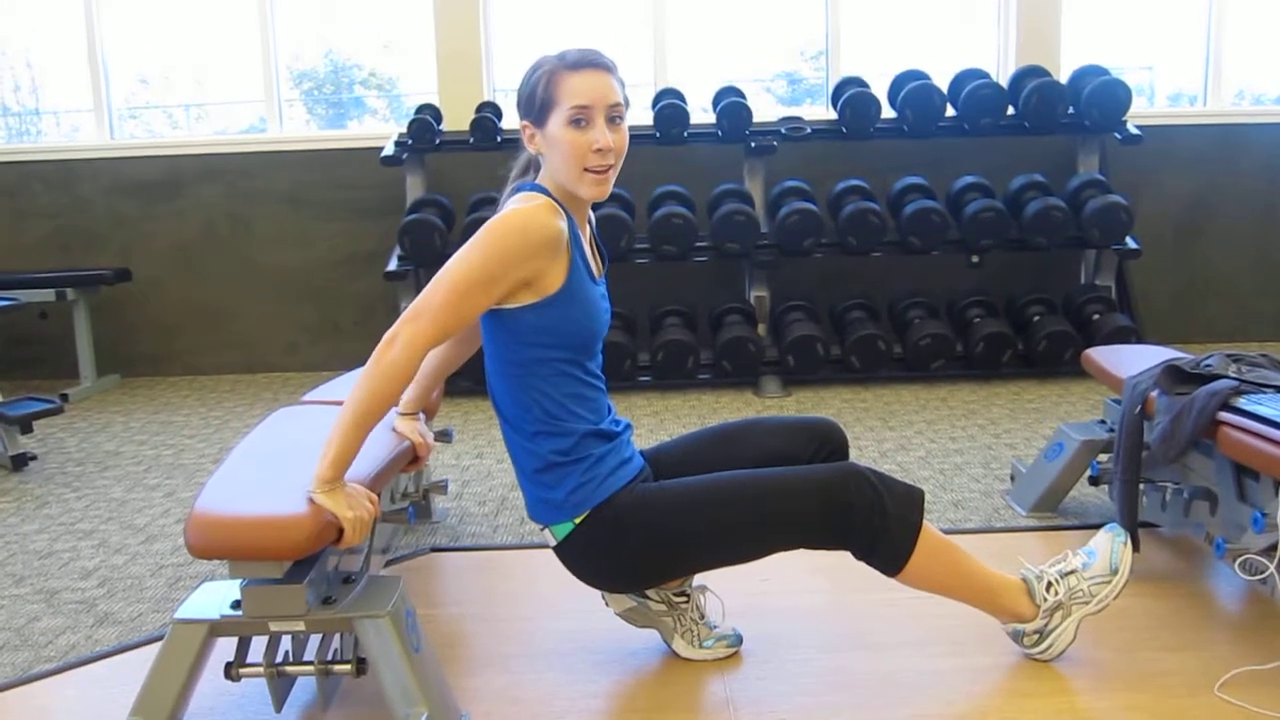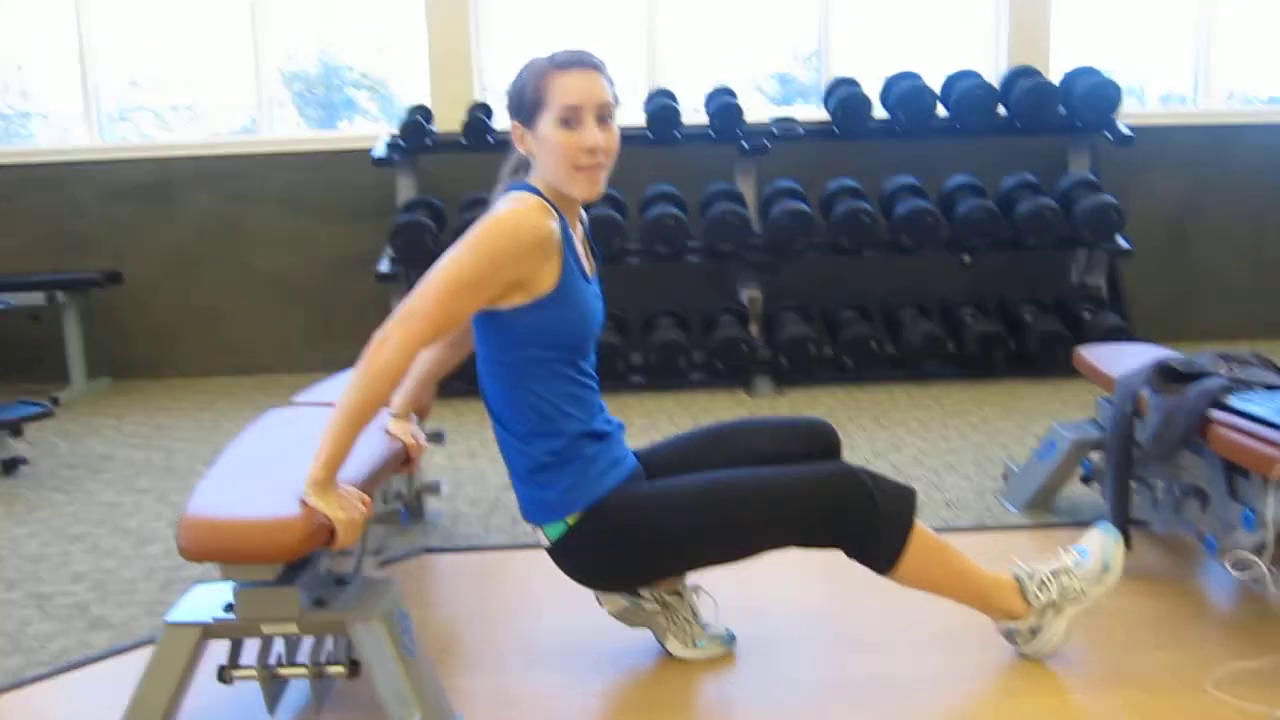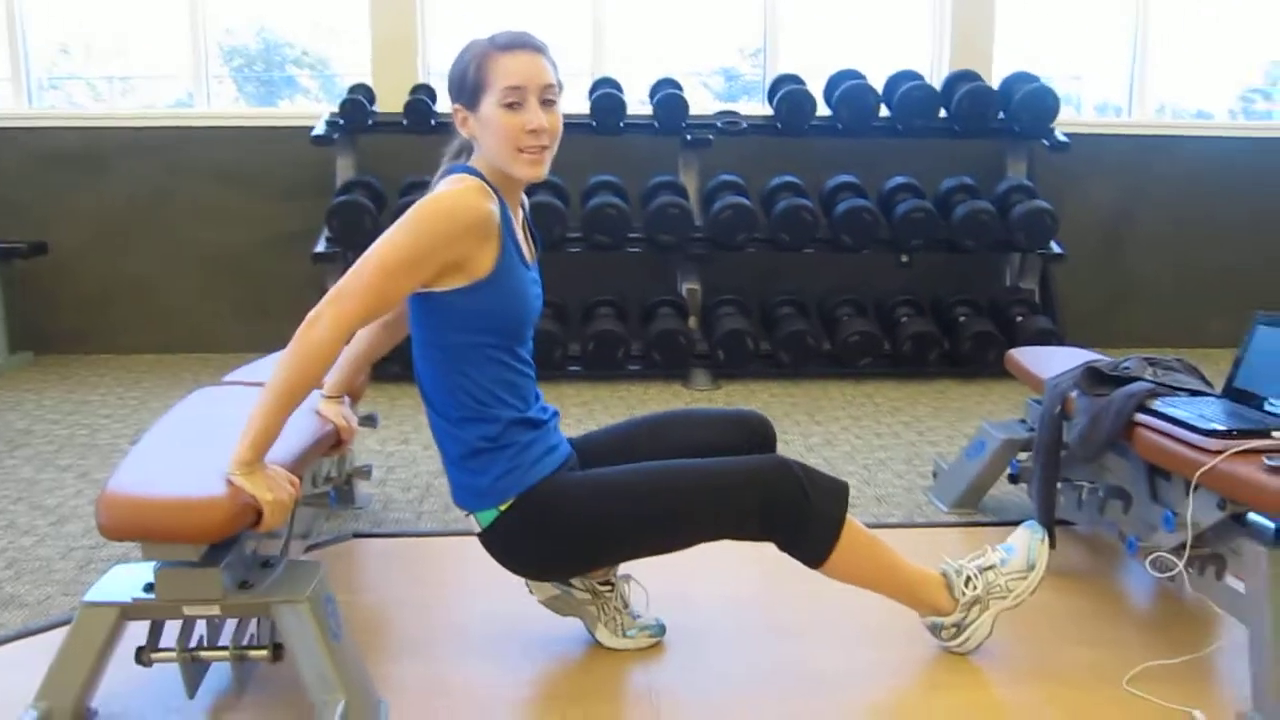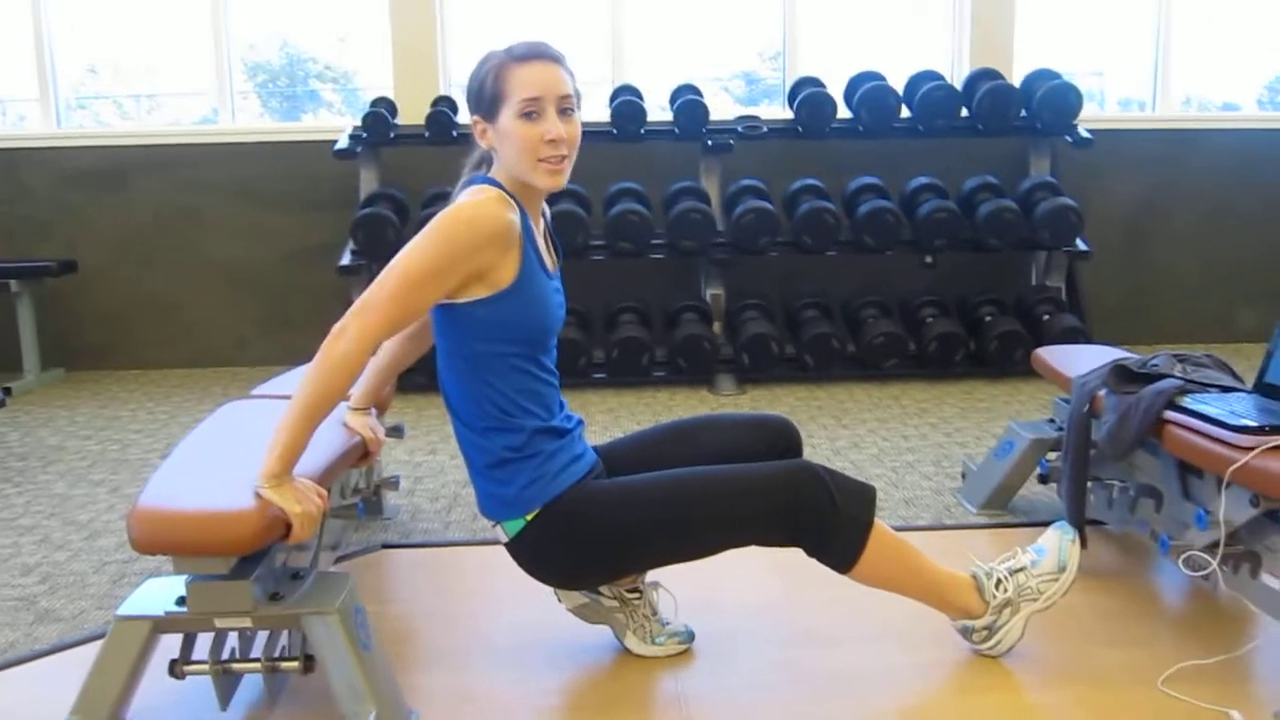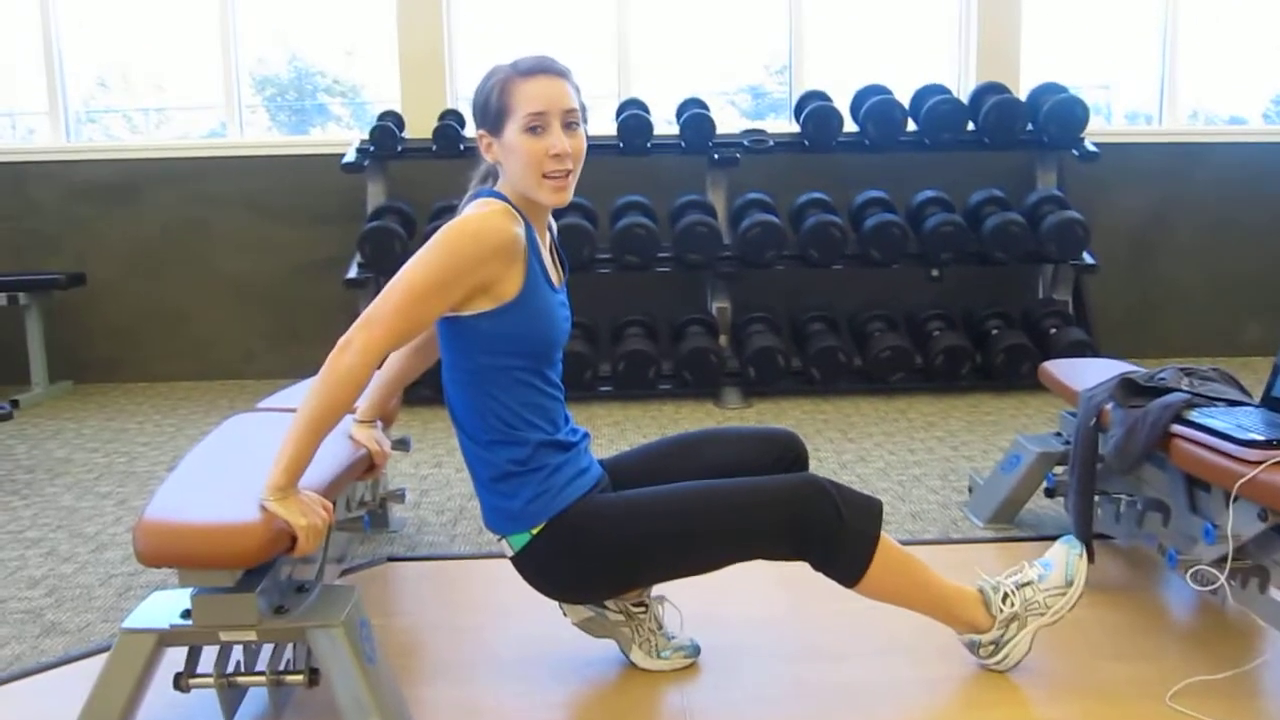
dt=0.2s
person 1, frame 1
left shoulder: (569, 217)
right shoulder: (531, 223)
left elbow: (469, 322)
right elbow: (407, 336)
left wrist: (414, 409)
right wrist: (330, 483)
left hip: (620, 477)
right hip: (599, 519)
left knee: (819, 442)
right knee: (849, 495)
left ankle: (661, 586)
right ankle: (1029, 606)
person 1, frame 2
left shoulder: (562, 218)
right shoulder: (523, 224)
left elbow: (462, 321)
right elbow: (398, 336)
left wrist: (407, 411)
right wrist: (323, 484)
left hip: (611, 477)
right hip: (590, 520)
left knee: (811, 443)
right knee: (842, 495)
left ankle: (654, 587)
right ankle: (1019, 606)
person 1, frame 3
left shoulder: (503, 202)
right shoulder: (462, 205)
left elbow: (399, 307)
right elbow: (331, 316)
left wrist: (338, 394)
right wrist: (250, 464)
left hip: (545, 467)
right hip: (524, 507)
left knee: (748, 436)
right knee: (778, 491)
left ankle: (586, 575)
right ankle: (948, 601)
person 1, frame 4
left shoulder: (527, 212)
right shoulder: (483, 216)
left elbow: (427, 314)
right elbow: (356, 329)
left wrist: (366, 406)
right wrist: (278, 477)
left hip: (572, 475)
right hip: (551, 517)
left knee: (773, 440)
right knee: (803, 494)
left ankle: (615, 581)
right ankle: (979, 605)
person 1, frame 5
left shoulder: (533, 225)
right shoulder: (488, 228)
left elbow: (435, 327)
right elbow: (361, 343)
left wrist: (371, 419)
right wrist: (283, 490)
left hip: (578, 487)
right hip: (555, 530)
left knee: (778, 453)
right knee: (807, 506)
left ankle: (620, 596)
right ankle: (986, 618)
